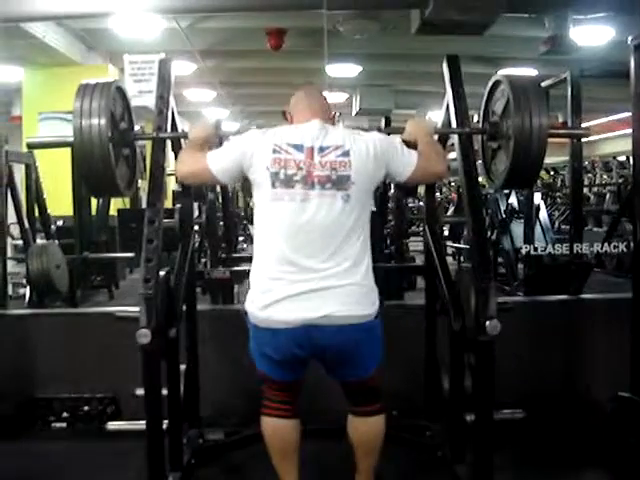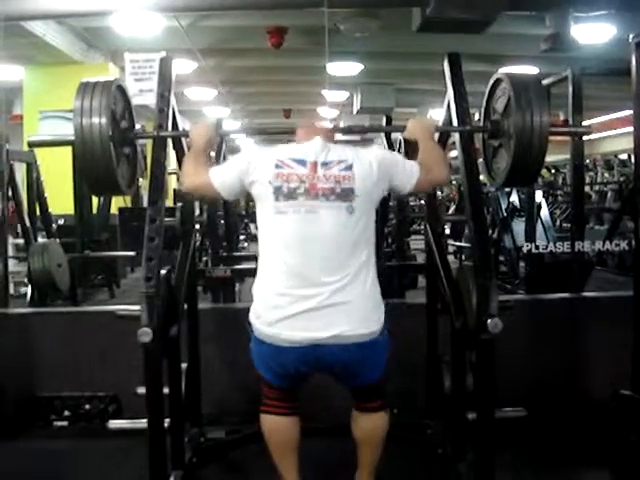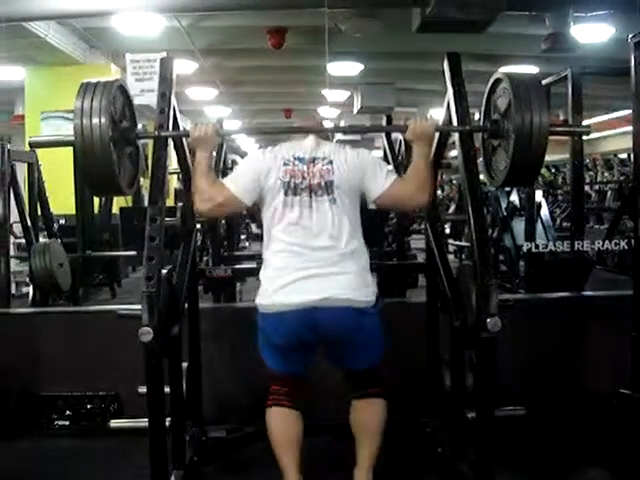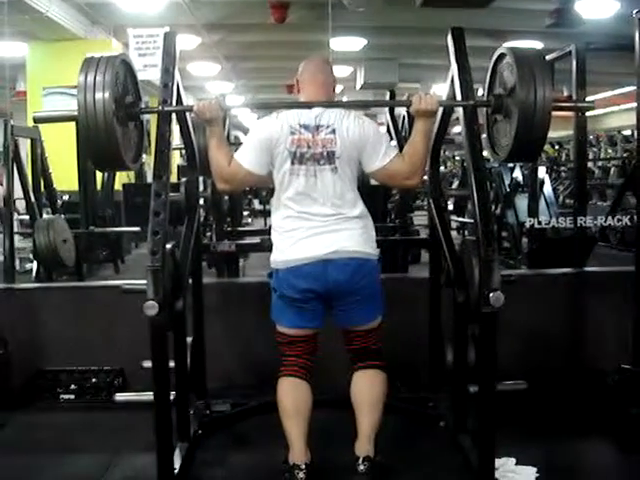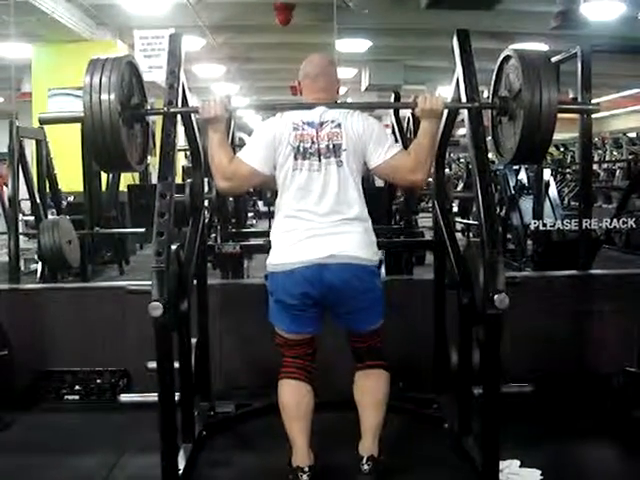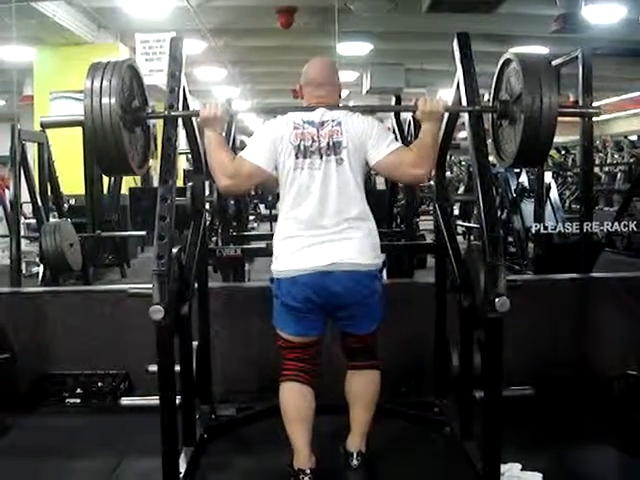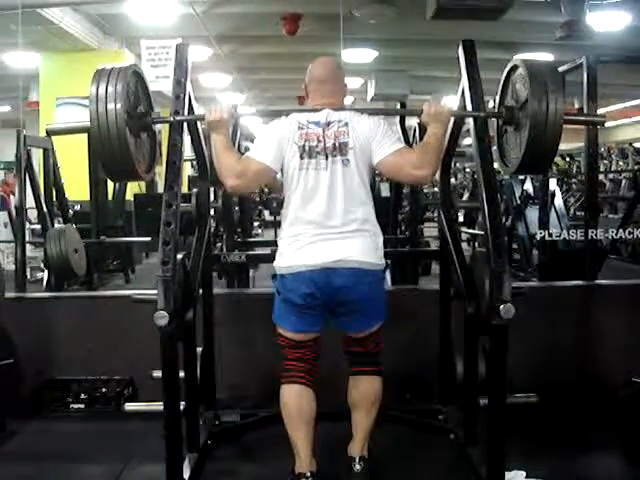
dt=0.7s
person 1, frame 1
left shoulder: (256, 144)
right shoulder: (370, 145)
left elbow: (187, 170)
right elbow: (436, 168)
left wrist: (197, 139)
right wrist: (423, 135)
left hip: (275, 313)
right hip: (350, 313)
left knee: (278, 398)
right knee: (365, 399)
person 1, frame 2
left shoulder: (260, 160)
right shoulder: (371, 160)
left elbow: (191, 181)
right elbow: (438, 175)
left wrist: (200, 143)
right wrist: (423, 136)
left hip: (279, 328)
right hip: (355, 329)
left knee: (277, 398)
right knee: (370, 398)
person 1, frame 3
left shoulder: (264, 159)
right shoulder: (355, 158)
left elbow: (207, 204)
right elbow: (416, 196)
left wrist: (203, 151)
right wrist: (421, 145)
left hip: (281, 304)
right hip: (348, 301)
left knee: (283, 392)
right knee: (367, 386)
person 1, frame 4
left shoulder: (271, 127)
right shoulder: (358, 125)
left elbow: (227, 179)
right elbow: (408, 176)
left wrist: (214, 127)
right wrist: (424, 121)
left hip: (294, 263)
right hip: (353, 259)
left knee: (295, 362)
right knee: (367, 356)
person 1, frame 5
left shoulder: (275, 128)
right shoulder: (361, 125)
left elbow: (228, 180)
right elbow: (414, 174)
left wrist: (216, 128)
right wrist: (429, 122)
left hip: (291, 265)
right hip: (353, 262)
left knee: (295, 363)
right knee: (370, 356)
person 1, frame 6
left shoulder: (277, 129)
right shoulder: (362, 126)
left elbow: (229, 179)
right elbow: (416, 169)
left wrist: (212, 129)
right wrist: (431, 123)
left hip: (296, 271)
right hip: (356, 267)
left knee: (297, 366)
right knee: (362, 355)
person 1, frame 7
left shoulder: (282, 129)
right shoulder: (368, 126)
left elbow: (236, 179)
right elbow: (420, 171)
left wrist: (219, 133)
right wrist: (437, 127)
left hip: (299, 268)
right hip: (359, 266)
left knee: (297, 368)
right knee: (364, 360)
